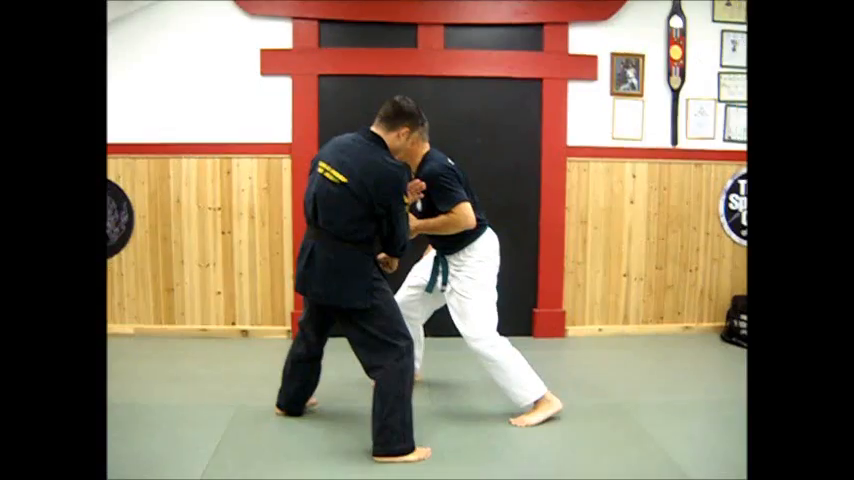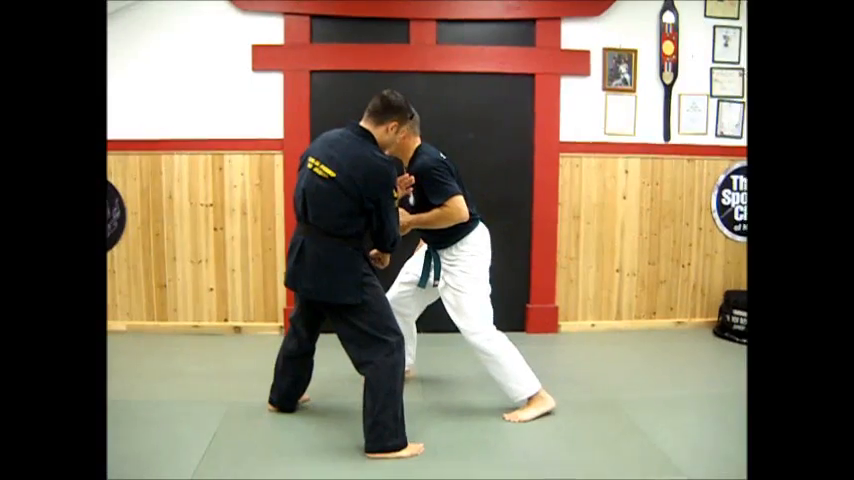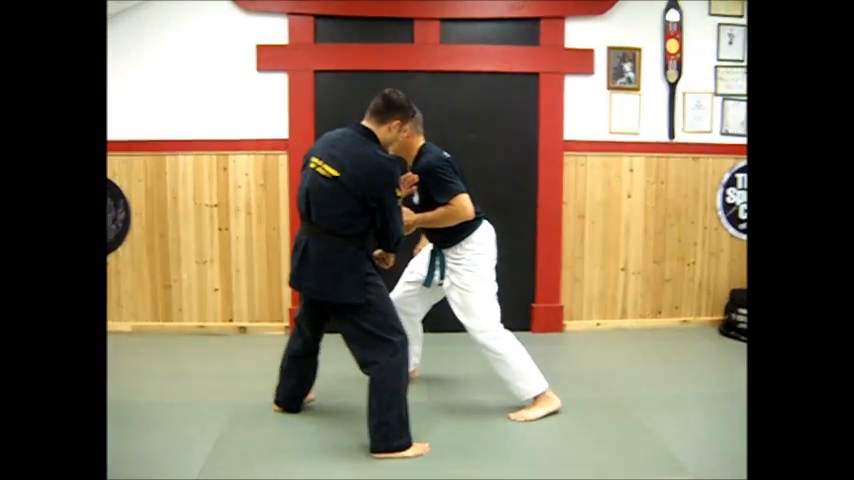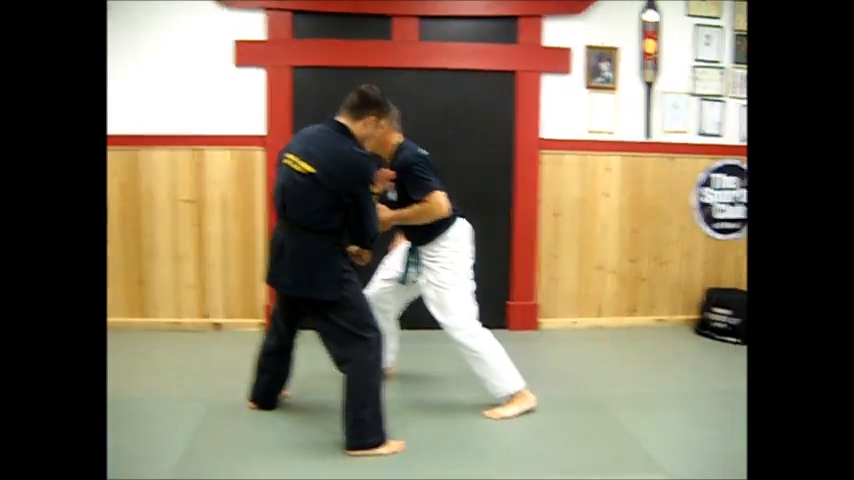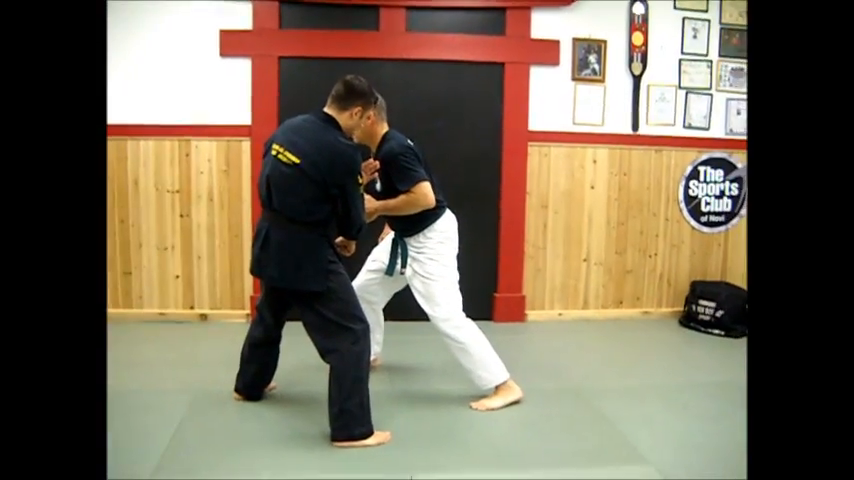
dt=0.2s
person 1, frame 1
left shoulder: (335, 145)
right shoulder: (389, 171)
right elbow: (395, 240)
right wrist: (392, 257)
left hip: (315, 256)
right hip: (349, 267)
left knee: (311, 332)
right knee: (395, 350)
left ankle: (290, 400)
right ankle: (392, 444)
person 1, frame 2
left shoulder: (323, 141)
right shoulder: (378, 166)
right elbow: (386, 234)
right wrist: (383, 253)
left hip: (305, 252)
right hip: (340, 263)
left knee: (302, 328)
right knee: (385, 346)
left ankle: (282, 397)
right ankle: (385, 441)
person 1, frame 3
left shoulder: (326, 141)
right shoulder: (381, 165)
right elbow: (389, 233)
right wrist: (387, 252)
left hip: (309, 252)
right hip: (344, 263)
left knee: (307, 328)
right knee: (389, 345)
left ankle: (288, 397)
right ankle: (390, 440)
person 1, frame 4
left shoulder: (302, 137)
right shoulder: (356, 161)
right elbow: (364, 229)
right wrist: (363, 249)
left hip: (285, 249)
right hip: (319, 259)
left knee: (283, 324)
right knee: (363, 342)
left ankle: (264, 394)
right ankle: (365, 437)
person 1, frame 5
left shoulder: (287, 128)
right shoulder: (342, 152)
right elbow: (351, 220)
right wrist: (348, 240)
left hip: (270, 241)
right hip: (305, 250)
left knee: (268, 316)
right knee: (350, 333)
left ankle: (249, 385)
right ankle: (351, 428)
person 2, frame 1
left shoulder: (435, 170)
right shoulder: (425, 167)
left elbow: (466, 219)
left wrist: (418, 226)
right wrist: (434, 239)
left hip: (472, 256)
right hip: (446, 253)
left knee: (479, 334)
right knee: (404, 307)
left ankle: (542, 399)
person 2, frame 2
left shoulder: (427, 164)
right shoulder: (415, 162)
left elbow: (459, 212)
left wrist: (411, 221)
right wrist: (425, 235)
left hip: (463, 251)
right hip: (437, 249)
left knee: (477, 329)
right knee: (396, 304)
left ankle: (536, 396)
right ankle: (400, 367)
person 2, frame 3
left shoulder: (431, 163)
right shoulder: (418, 162)
left elbow: (464, 210)
left wrist: (416, 221)
right wrist: (428, 234)
left hip: (468, 250)
right hip: (442, 248)
left knee: (485, 327)
right knee: (401, 303)
left ankle: (542, 396)
right ankle: (406, 366)
person 2, frame 4
left shoulder: (408, 160)
right shoulder: (396, 158)
left elbow: (440, 207)
left wrist: (392, 218)
right wrist: (403, 232)
left hip: (444, 247)
right hip: (418, 245)
left knee: (461, 325)
right knee: (377, 299)
left ankle: (518, 394)
right ankle: (381, 363)
person 2, frame 5
left shoulder: (395, 151)
right shoulder: (383, 149)
left elbow: (425, 198)
left wrist: (378, 208)
right wrist: (391, 222)
left hip: (430, 239)
right hip: (404, 237)
left knee: (447, 316)
right knee: (363, 291)
left ankle: (504, 385)
right ankle: (367, 355)
